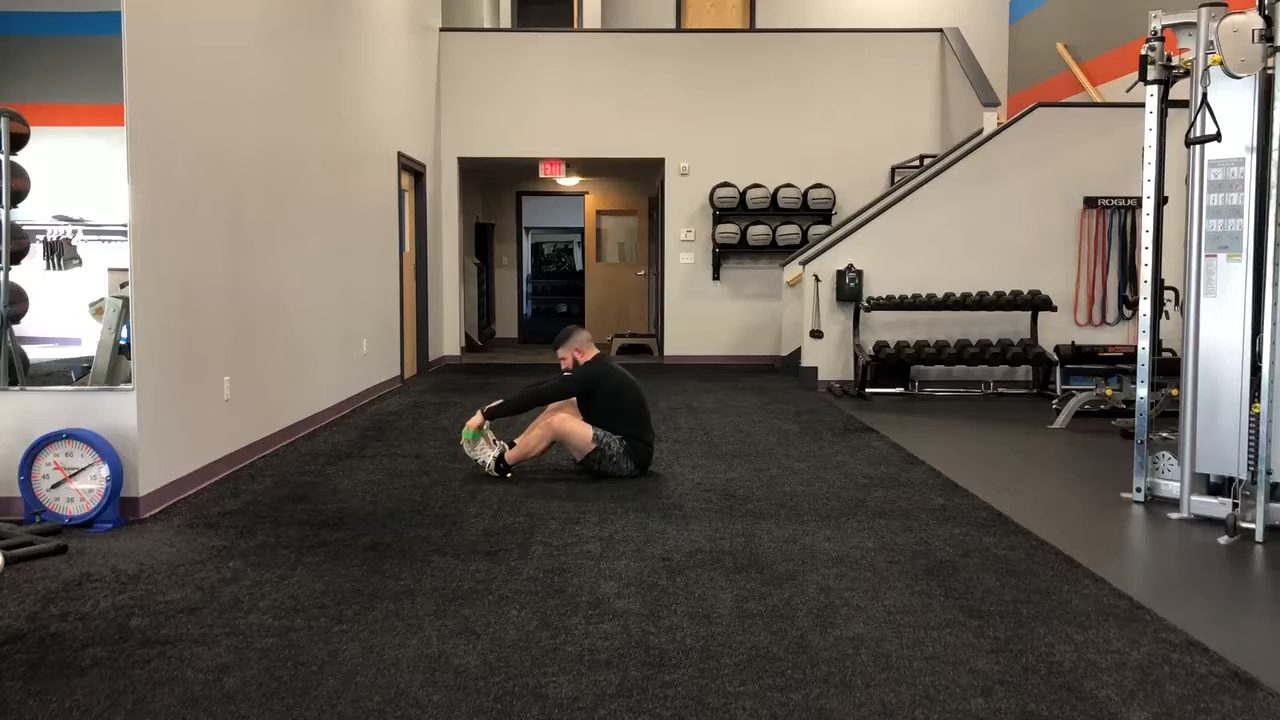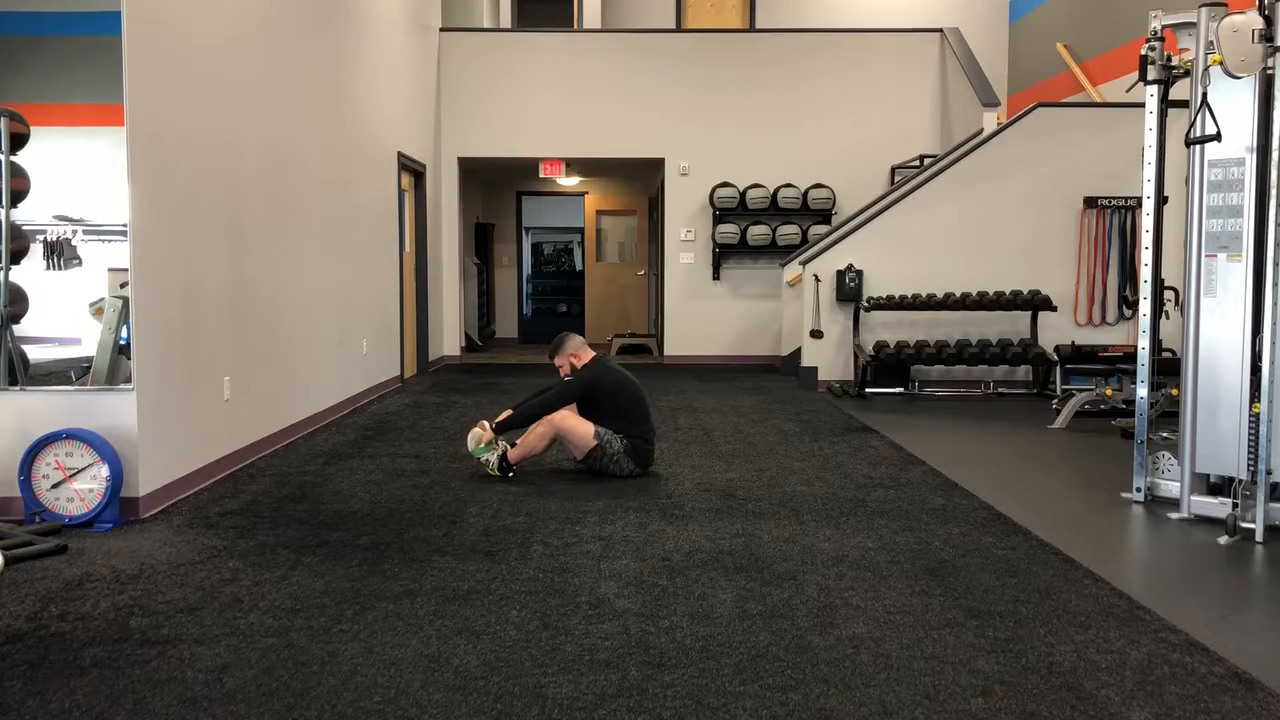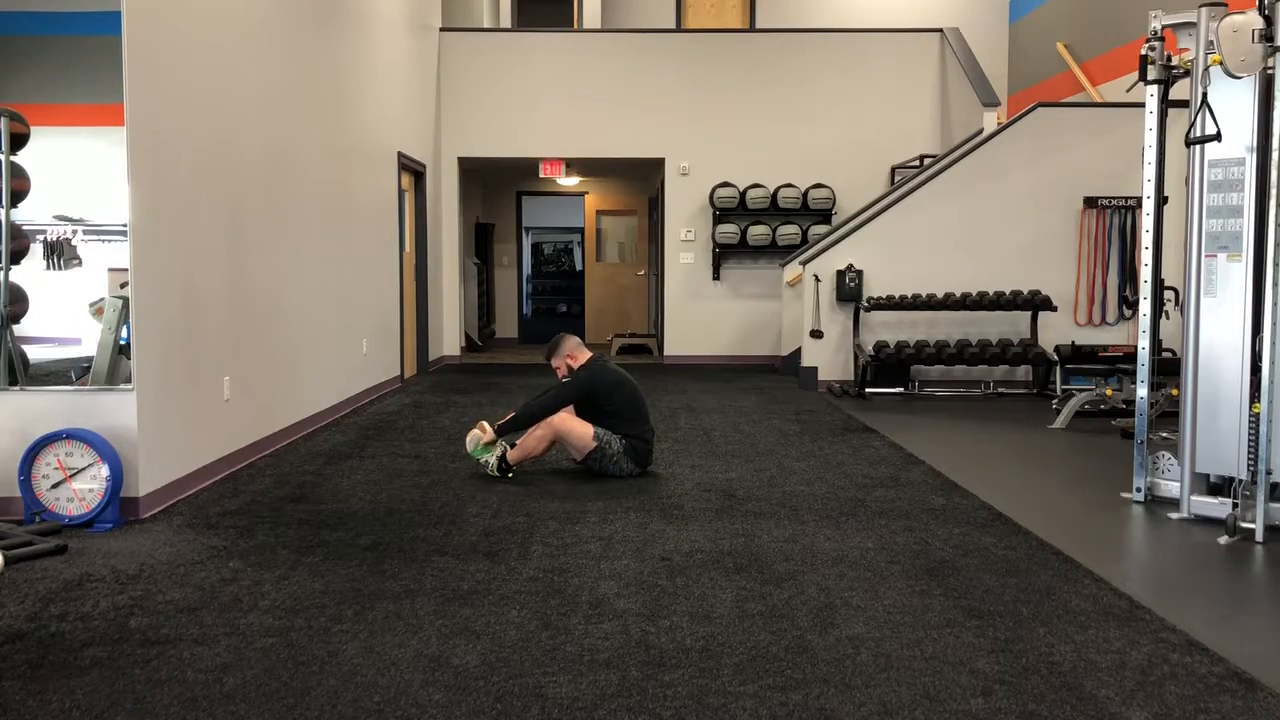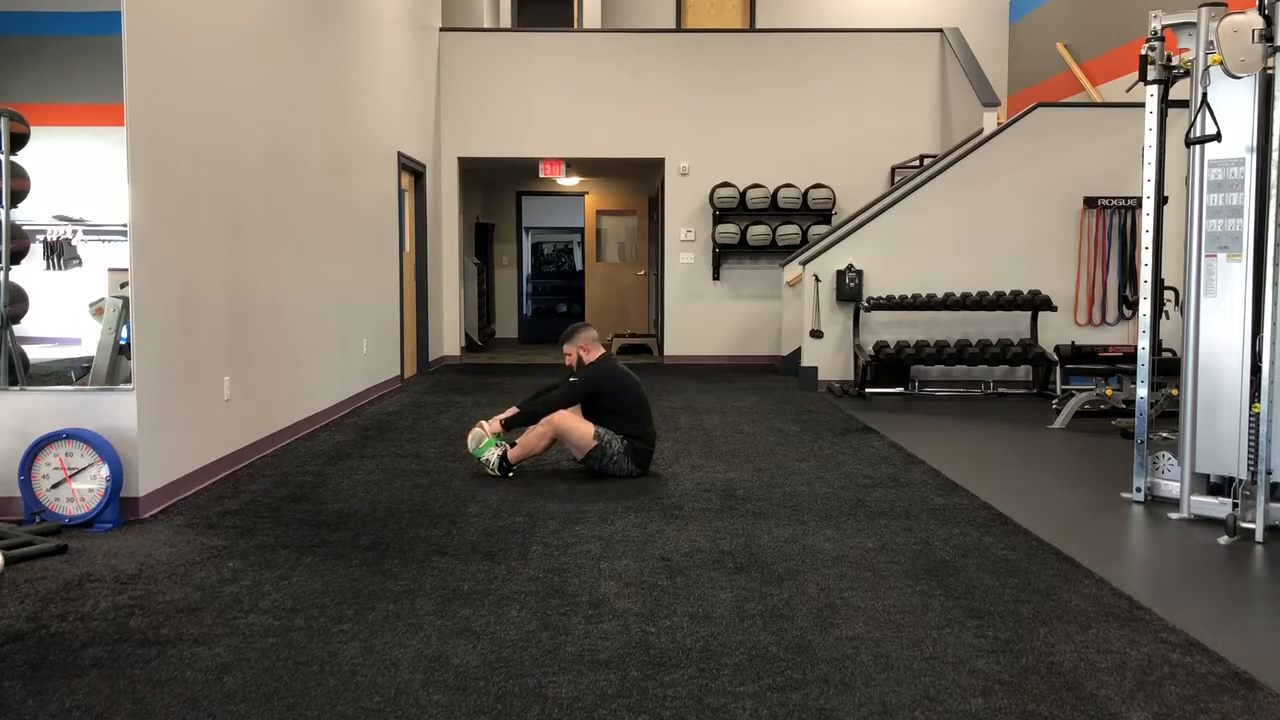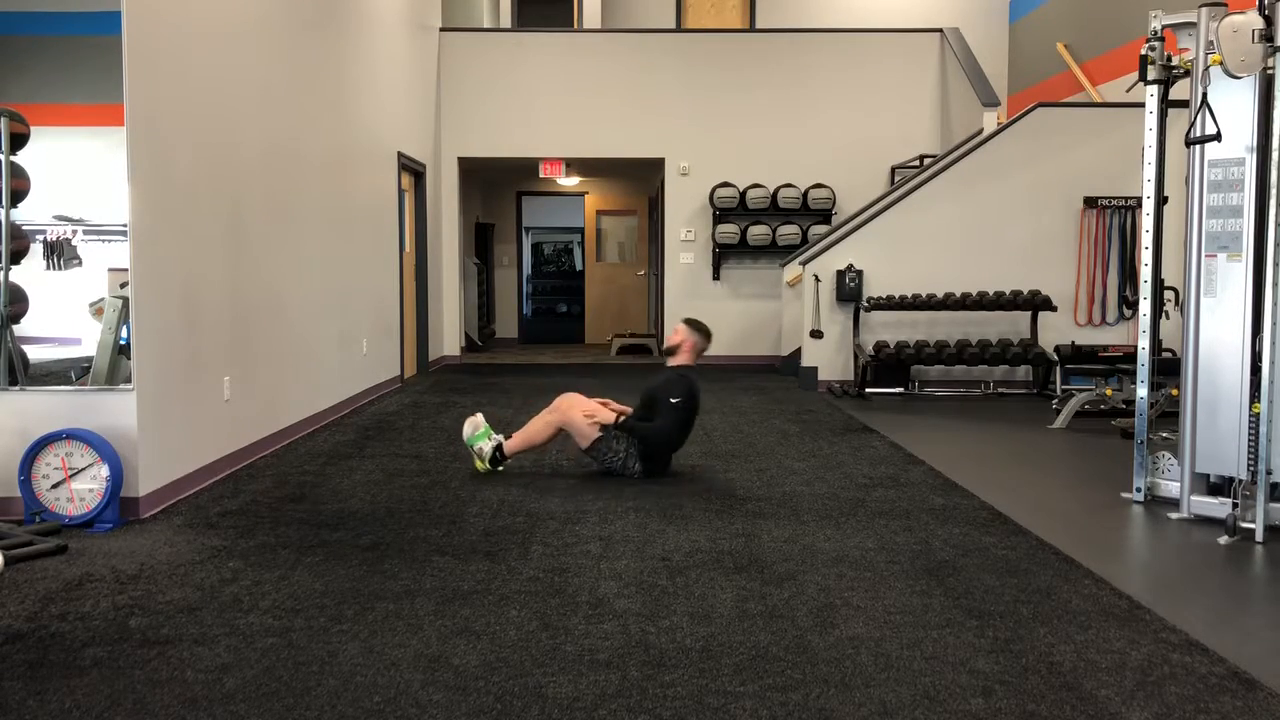
dt=1s
person 1, frame 1
left shoulder: (592, 374)
right shoulder: (599, 368)
left elbow: (540, 396)
right elbow: (544, 389)
left wrist: (486, 414)
right wrist: (500, 405)
left hip: (629, 458)
right hip: (623, 444)
left knee: (557, 422)
right knee: (560, 406)
left ankle: (499, 465)
right ankle: (509, 450)
person 1, frame 2
left shoulder: (591, 377)
right shoulder: (598, 369)
left elbow: (542, 406)
right elbow: (549, 395)
left wrist: (496, 429)
right wrist: (511, 412)
left hip: (629, 457)
right hip: (626, 447)
left knee: (558, 420)
right knee: (561, 409)
left ankle: (503, 463)
right ankle: (511, 451)
person 1, frame 3
left shoulder: (589, 377)
right shoulder: (596, 368)
left elbow: (541, 409)
right elbow: (547, 401)
left wrist: (498, 431)
right wrist: (515, 417)
left hip: (629, 457)
right hip: (625, 446)
left knee: (557, 421)
right knee: (557, 412)
left ankle: (502, 464)
right ankle: (510, 452)
person 1, frame 4
left shoulder: (597, 375)
right shoulder: (603, 368)
left elbow: (548, 404)
right elbow: (554, 393)
left wrist: (505, 425)
right wrist: (515, 410)
left hip: (629, 458)
right hip: (624, 447)
left knee: (557, 420)
right knee: (557, 411)
left ankle: (503, 463)
right ankle: (510, 450)
person 1, frame 5
left shoulder: (680, 384)
right shoulder: (677, 377)
left elbow: (661, 437)
left wrist: (616, 420)
right wrist: (626, 411)
left hip: (639, 460)
right hip: (637, 450)
left knee: (563, 412)
right knee: (569, 400)
left ankle: (497, 454)
right ankle: (506, 445)
